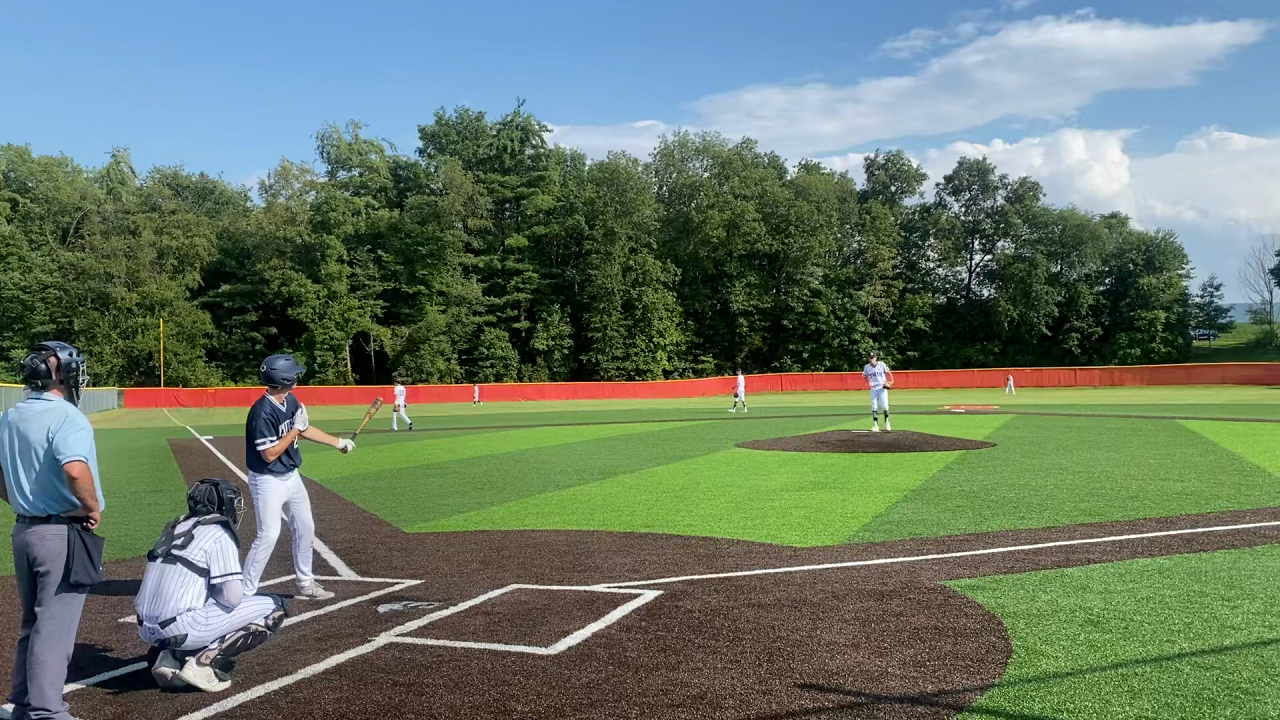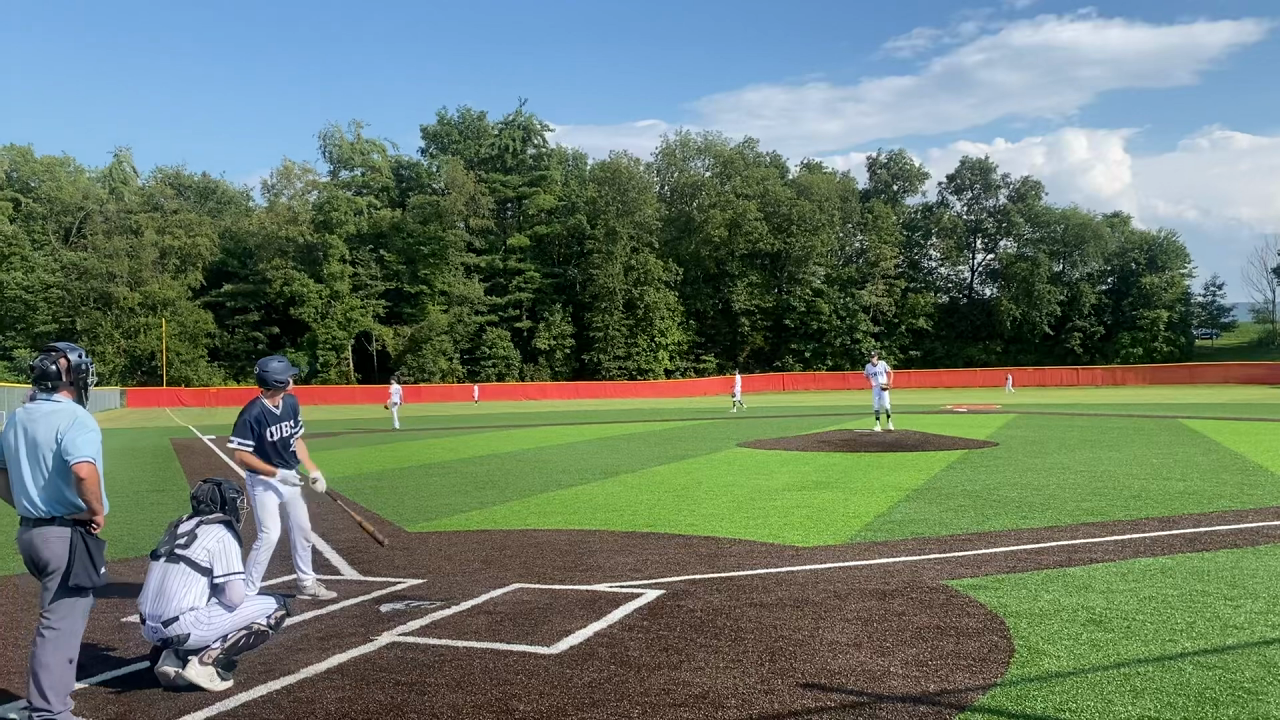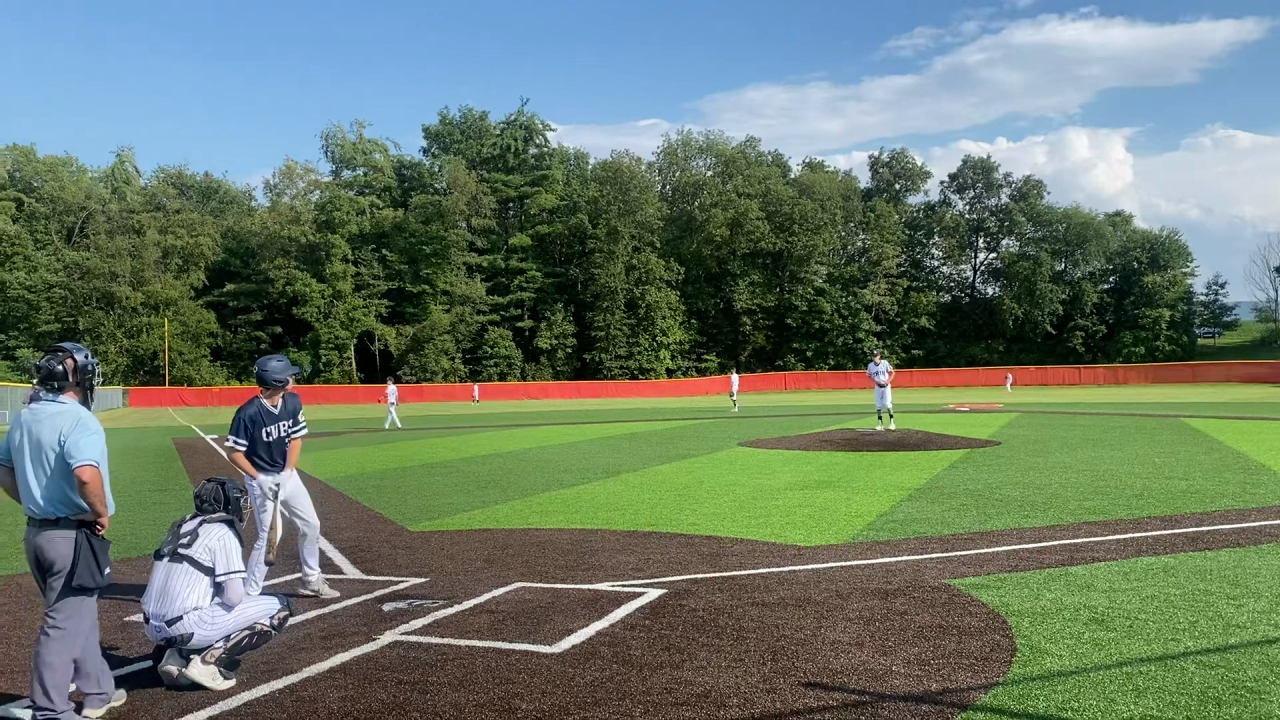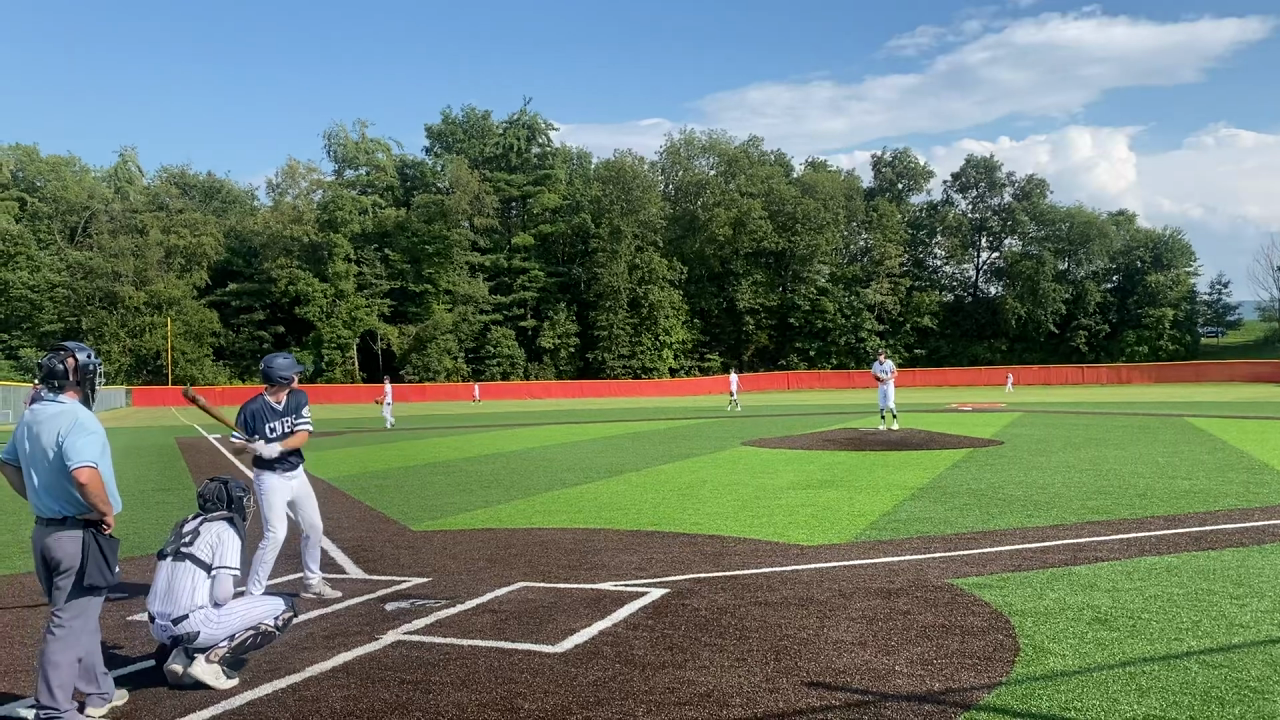
dt=0.2s
person 1, frame 1
right shoulder: (67, 416)
right elbow: (76, 469)
right wrist: (93, 508)
right hip: (62, 533)
left knee: (32, 622)
right knee: (55, 625)
person 1, frame 2
right shoulder: (76, 418)
right elbow: (84, 471)
right wrist: (96, 511)
right hip: (67, 535)
left knee: (65, 613)
right knee: (59, 625)
person 1, frame 3
right shoulder: (79, 420)
right elbow: (86, 474)
right wrist: (102, 513)
left hip: (37, 532)
right hip: (73, 535)
left knee: (78, 615)
right knee: (63, 625)
person 1, frame 4
right shoulder: (79, 419)
right elbow: (84, 475)
right wrist: (106, 513)
left hip: (44, 531)
right hip: (80, 535)
left knee: (79, 617)
right knee: (69, 624)
person 2, frame 1
left shoulder: (291, 401)
right shoulder: (262, 411)
left elbow: (304, 430)
right elbow: (269, 454)
left wrist: (337, 442)
right wrist: (296, 428)
left hip: (291, 477)
right hip: (267, 481)
left knee: (305, 528)
right knee: (268, 536)
left ankle: (305, 584)
right ankle: (244, 595)
person 2, frame 2
left shoulder: (291, 402)
right shoulder: (252, 413)
right elbow: (240, 455)
left wrist: (312, 470)
right wrist: (276, 474)
left hip: (289, 477)
right hip: (263, 481)
left knee: (302, 529)
right knee: (269, 536)
left ankle: (307, 584)
right ankle: (246, 595)
person 2, frame 3
left shoulder: (293, 401)
right shoulder: (248, 412)
left elbow: (297, 439)
right elbow: (234, 452)
left wrist: (287, 472)
right wrist: (258, 478)
left hip: (288, 475)
right hip: (262, 480)
left knee: (311, 525)
right knee: (268, 536)
left ankle: (311, 580)
right ankle: (249, 596)
person 2, frame 4
left shoulder: (299, 398)
right shoulder: (253, 409)
left elbow: (303, 435)
right elbow: (237, 446)
left wrist: (277, 447)
right wrist: (252, 446)
left hip: (297, 475)
right hip: (270, 479)
left knee: (314, 528)
right knee: (275, 536)
left ankle: (313, 583)
right ankle: (252, 595)
person 3, frame 1
left shoulder: (176, 526)
right shoulder: (219, 533)
right elbow: (233, 598)
left hip: (147, 629)
right hip: (180, 627)
right knee: (274, 608)
left ankle: (170, 659)
right ankle: (202, 663)
person 3, frame 2
left shoulder: (179, 526)
right shoulder: (222, 532)
right elbow: (235, 597)
left hip: (150, 628)
right hip: (182, 627)
right knee: (275, 607)
left ankle: (173, 658)
right ankle: (204, 662)
person 3, frame 3
left shoulder: (183, 525)
right shoulder: (225, 531)
right elbow: (233, 597)
right wrist: (224, 595)
left hip: (153, 627)
right hip: (186, 626)
right knee: (279, 607)
left ankle: (177, 657)
right ankle: (207, 662)
person 3, frame 4
left shoulder: (187, 525)
right shoulder: (225, 528)
right elbow: (222, 593)
left hip: (158, 626)
right hip: (190, 624)
right knee: (284, 608)
left ankle: (182, 656)
right ankle: (211, 660)
